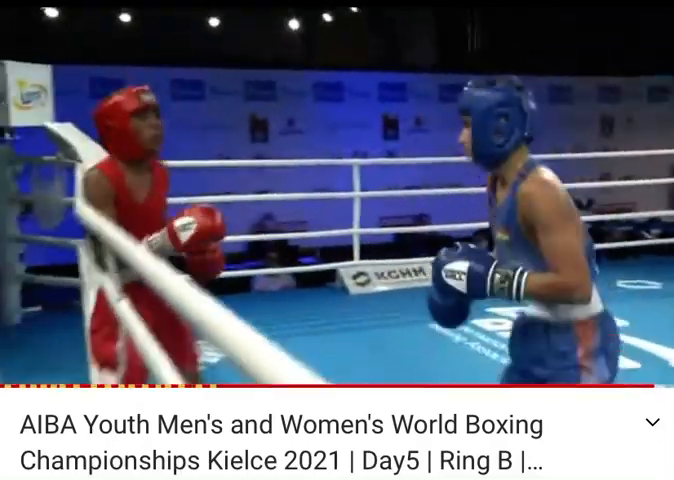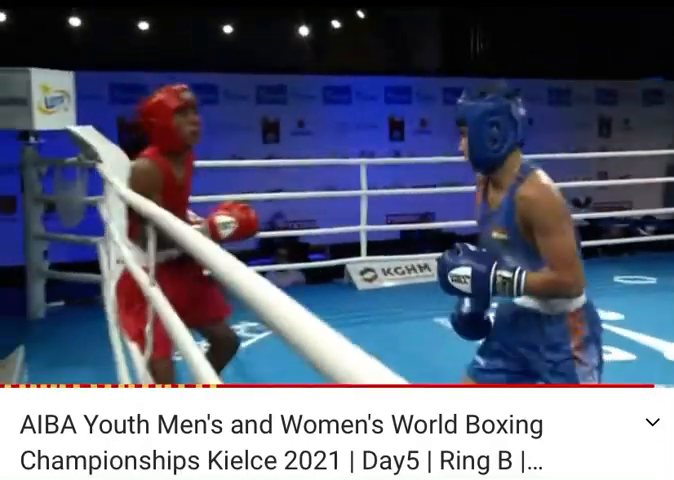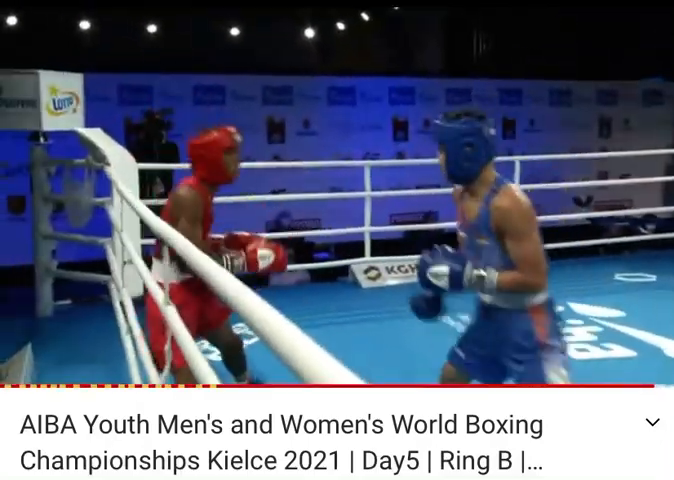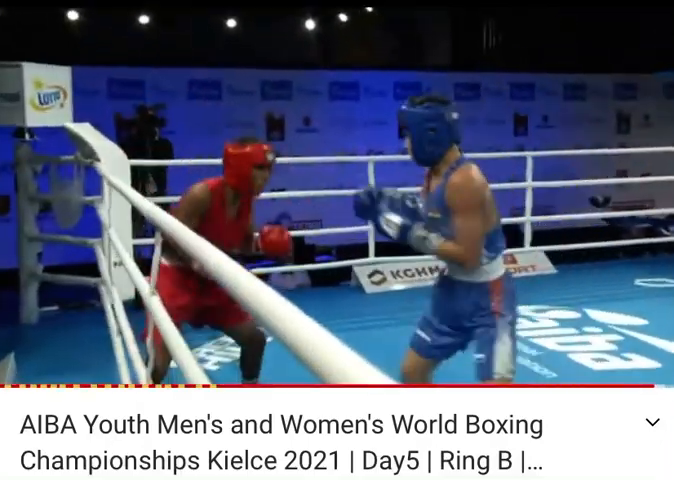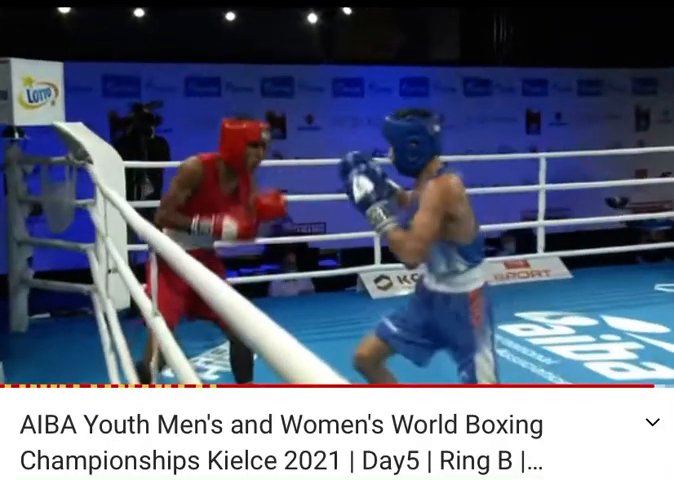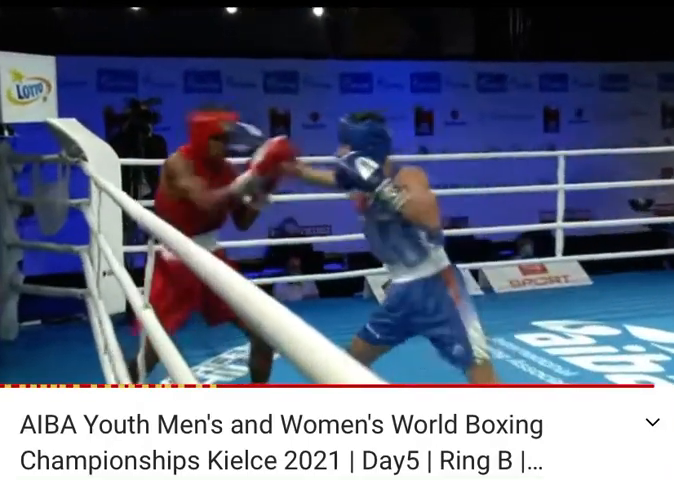
dt=0.2s
person 1, frame 1
left shoulder: (538, 190)
right shoulder: (497, 181)
left elbow: (575, 284)
left wrist: (489, 279)
right wrist: (474, 272)
left hip: (576, 339)
right hip: (536, 329)
person 1, frame 2
left shoulder: (536, 193)
right shoulder: (485, 184)
left elbow: (569, 280)
left wrist: (491, 277)
right wrist: (475, 294)
left hip: (562, 329)
right hip: (516, 318)
person 1, frame 3
left shoulder: (508, 203)
right shoulder: (461, 194)
left elbow: (535, 280)
left wrist: (466, 276)
right wrist: (443, 275)
left hip: (529, 321)
right hip: (490, 314)
right knee: (450, 382)
person 1, frame 4
left shoulder: (465, 180)
right shoulder: (435, 173)
left elbow: (468, 256)
left wrist: (411, 232)
right wrist: (393, 203)
left hip: (486, 295)
right hip: (451, 289)
right knee: (411, 374)
person 1, frame 5
left shoulder: (443, 188)
right shoulder: (411, 176)
left elbow: (411, 253)
right elbow: (409, 203)
left wrist: (371, 204)
right wrist: (378, 184)
left hip: (464, 303)
right hip: (429, 297)
right knee: (364, 358)
person 1, frame 6
left shoulder: (407, 178)
right shoulder: (362, 177)
left elbow: (430, 219)
right elbow: (302, 172)
left wrist: (378, 185)
left hip: (439, 288)
right hip: (402, 292)
left knee: (484, 384)
right knee: (353, 359)
person 2, frame 1
left shoulder: (158, 170)
right shoulder: (100, 180)
right elbow: (107, 255)
left wrist: (198, 247)
right wrist: (170, 237)
left hip: (158, 288)
left knee: (189, 381)
person 2, frame 2
left shoulder: (182, 159)
right shoulder: (147, 168)
right elbow: (153, 237)
left wrist: (197, 222)
right wrist: (208, 228)
left hip: (179, 266)
left knee: (227, 339)
right knee: (163, 375)
person 2, frame 3
left shoulder: (204, 189)
right shoulder: (188, 196)
left wrist: (232, 242)
right wrist: (247, 259)
left hip: (192, 285)
right hip: (171, 290)
left knee: (230, 342)
right knee: (186, 383)
left ankle: (245, 386)
person 2, frame 4
left shoulder: (247, 199)
right shoulder: (204, 194)
left elbow: (242, 245)
right elbow: (170, 242)
left wrist: (265, 241)
left hip: (210, 278)
right hip: (175, 276)
left knee: (255, 337)
right knee: (161, 363)
person 2, frame 5
left shoulder: (243, 177)
right shoulder: (195, 168)
left elbow: (244, 225)
right elbow: (163, 216)
left wrist: (264, 211)
right wrist: (215, 225)
left hip: (203, 261)
right hip: (170, 261)
left knee: (240, 333)
right knee: (161, 348)
person 2, frame 6
left shoulder: (221, 166)
right shoulder: (179, 163)
left elbow: (243, 222)
right elbow: (208, 203)
left wrist: (263, 185)
right wrist: (256, 170)
right hip: (176, 268)
right knee: (152, 352)
